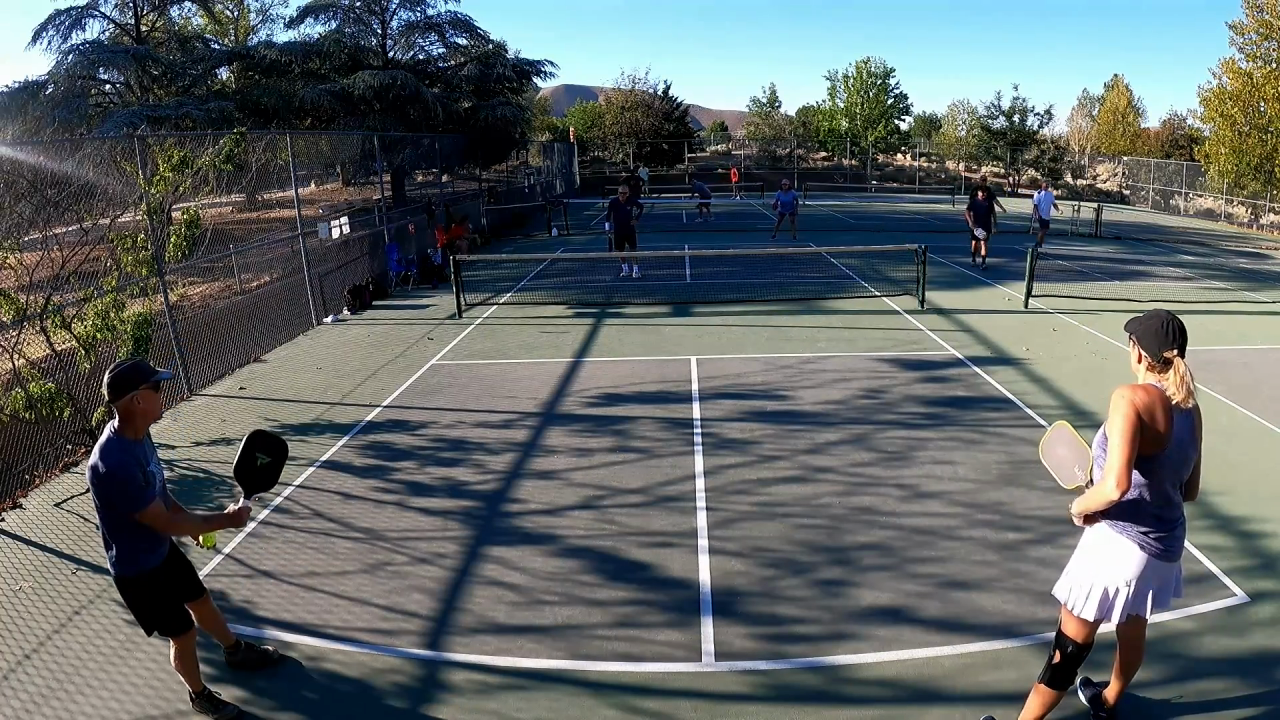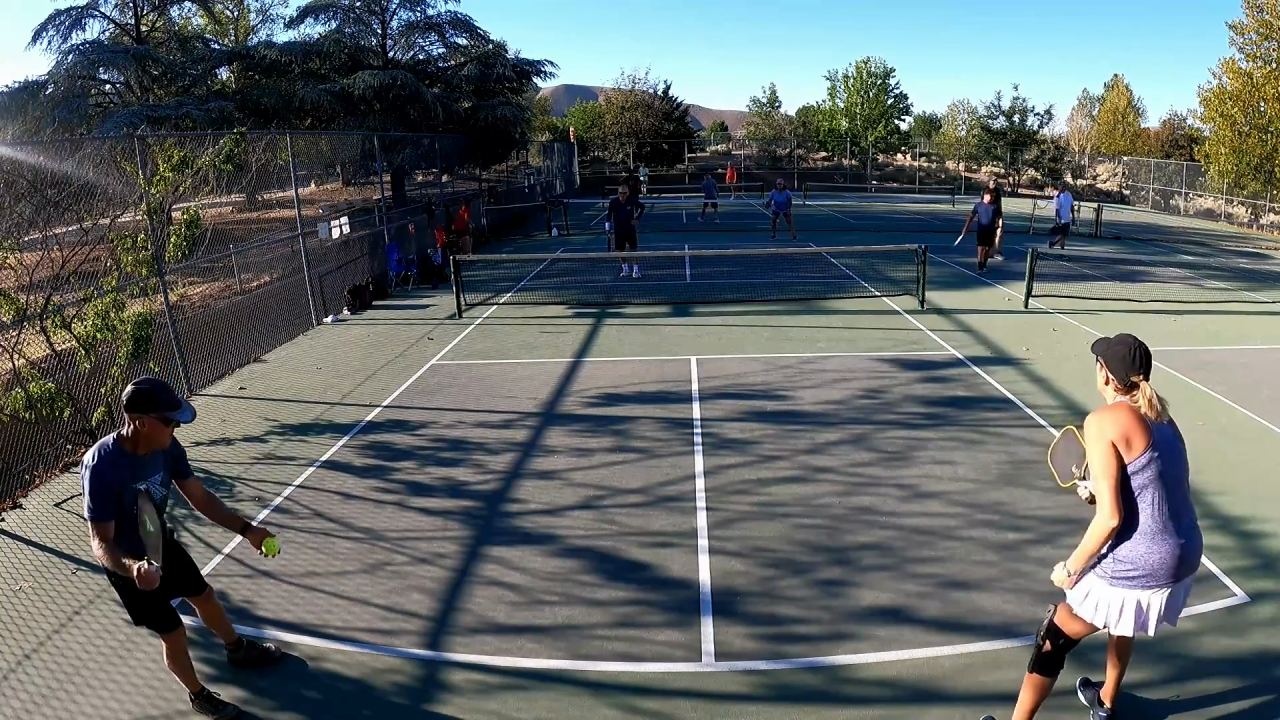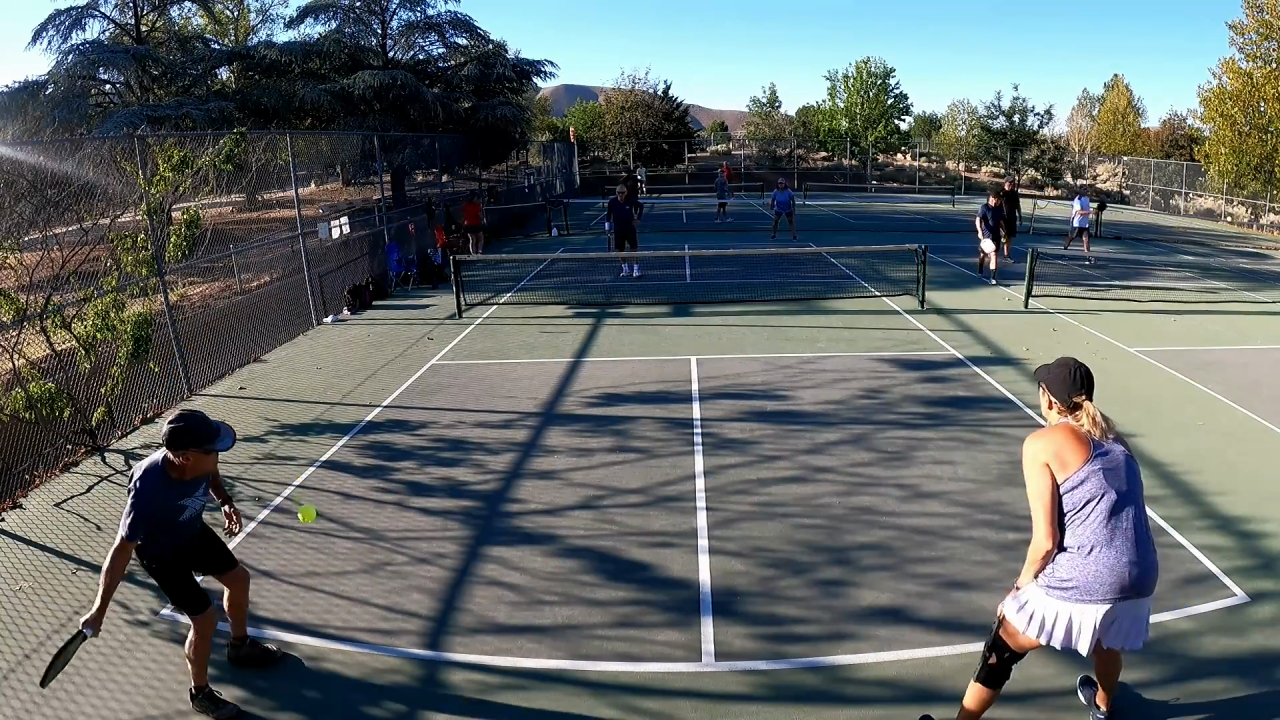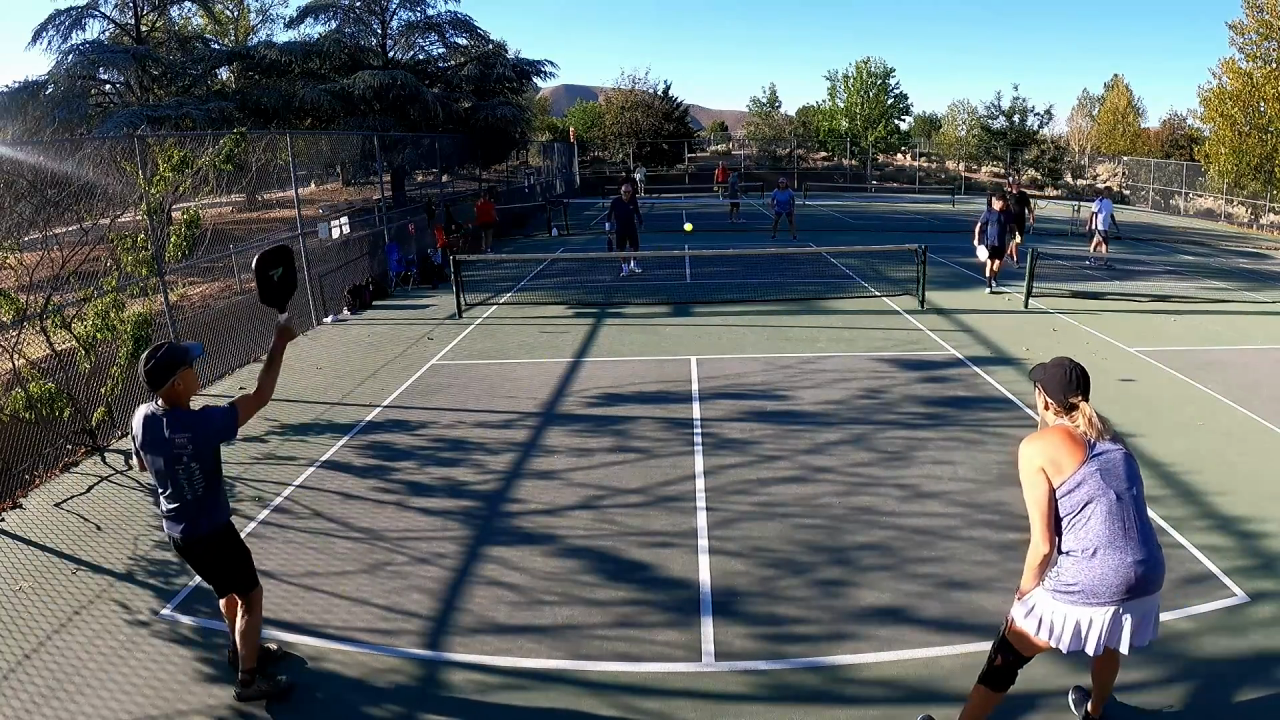
dt=0.5s
person 1, frame 1
left shoulder: (1131, 398)
right shoulder: (1190, 409)
left elbow: (1114, 489)
right elbow: (1190, 490)
left wrist: (1080, 507)
left hip: (1121, 543)
right hip: (1165, 547)
left knee: (1069, 647)
right knee: (1132, 630)
person 1, frame 2
left shoulder: (1103, 422)
right shoulder: (1163, 420)
left elbow: (1111, 518)
left wrist: (1072, 568)
left hip: (1134, 566)
right hip: (1183, 559)
left knee: (1054, 639)
right knee: (1123, 620)
person 1, frame 3
left shoulder: (1041, 443)
right shoulder: (1114, 440)
left elbow: (1046, 542)
left wrist: (1021, 586)
left hip: (1079, 588)
right hip: (1138, 584)
left knee: (1000, 653)
right knee: (1107, 637)
person 1, frame 4
left shoulder: (1037, 446)
right shoulder: (1110, 439)
left elbow: (1043, 545)
left wrist: (1025, 593)
left hip: (1086, 589)
right hip: (1146, 581)
left knee: (1006, 655)
right knee: (1108, 640)
person 2, frame 1
left shoulder: (138, 433)
right shoulder: (114, 464)
right elbow: (166, 524)
left wrist: (190, 519)
right wrist: (224, 520)
left hip: (163, 550)
right hip: (138, 569)
left knee: (201, 601)
right knee: (184, 634)
left ankle: (236, 651)
person 2, frame 2
left shoulder: (166, 447)
right shoulder: (101, 466)
left elbow: (200, 496)
right elbow: (102, 543)
left wrist: (245, 529)
right wrist: (132, 569)
left hip: (161, 544)
right hip: (128, 566)
left knee: (205, 597)
right knee: (174, 634)
left ankle: (238, 649)
person 2, frame 3
left shoulder: (201, 462)
right shoulder: (149, 490)
right elbow: (122, 552)
left wrist: (226, 501)
right wrist: (99, 609)
left hip: (190, 529)
right hip: (161, 552)
left knee: (238, 578)
right knee: (204, 617)
left ankle: (242, 647)
right ankle: (200, 693)
person 2, frame 4
left shoulder: (142, 417)
right shoulder: (200, 425)
left elbow: (142, 464)
right elbow: (256, 399)
right wrist: (277, 347)
left hip: (178, 528)
right hip: (208, 530)
left knee: (230, 588)
right knee: (250, 595)
left ankle: (244, 646)
right ankle: (249, 679)
